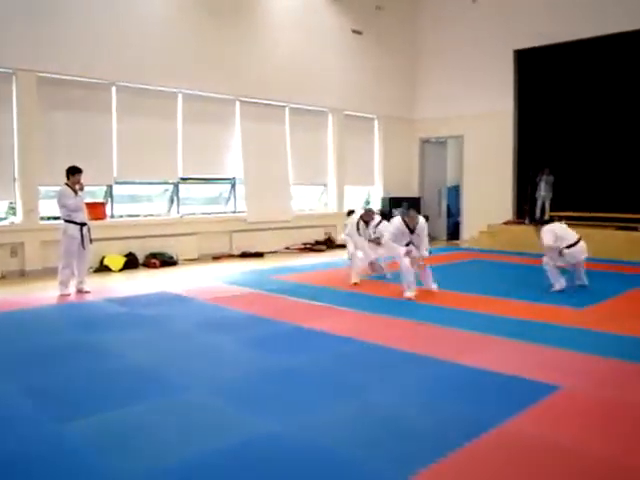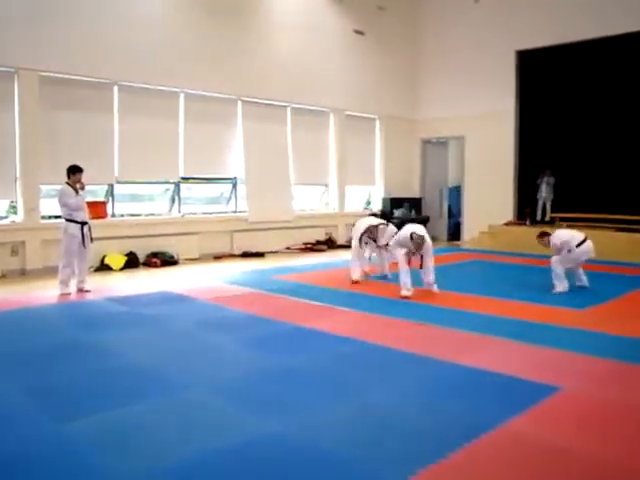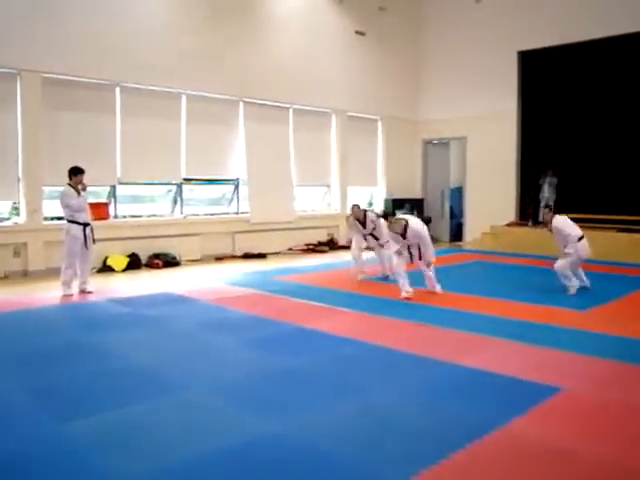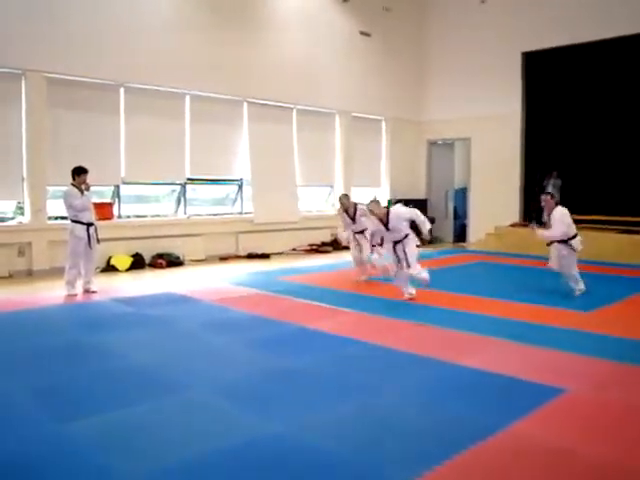
dt=0.2s
person 1, frame 1
left shoulder: (77, 191)
right shoulder: (63, 191)
right elbow: (73, 206)
left wrist: (86, 226)
right wrist: (80, 193)
left hip: (82, 228)
right hip: (71, 229)
left knee: (83, 258)
right knee: (68, 258)
left ankle: (81, 284)
right ankle: (64, 287)
person 1, frame 2
left shoulder: (78, 189)
right shoulder: (64, 190)
right elbow: (74, 205)
left wrist: (87, 225)
right wrist: (81, 192)
left hip: (83, 227)
right hip: (72, 228)
left knee: (83, 257)
right knee: (68, 257)
left ankle: (81, 283)
right ankle: (64, 286)
person 1, frame 3
left shoulder: (80, 191)
right shoulder: (66, 192)
right elbow: (76, 207)
left wrist: (89, 226)
right wrist: (83, 193)
left hip: (85, 228)
right hip: (74, 229)
left knee: (86, 258)
right knee: (71, 259)
left ankle: (84, 285)
right ankle: (67, 287)
person 1, frame 4
left shoulder: (83, 191)
right shoulder: (69, 192)
right elbow: (79, 206)
left wrist: (93, 226)
right wrist: (86, 192)
left hip: (89, 228)
right hip: (78, 229)
left knee: (89, 258)
right knee: (75, 258)
left ankle: (88, 284)
right ankle: (71, 286)
